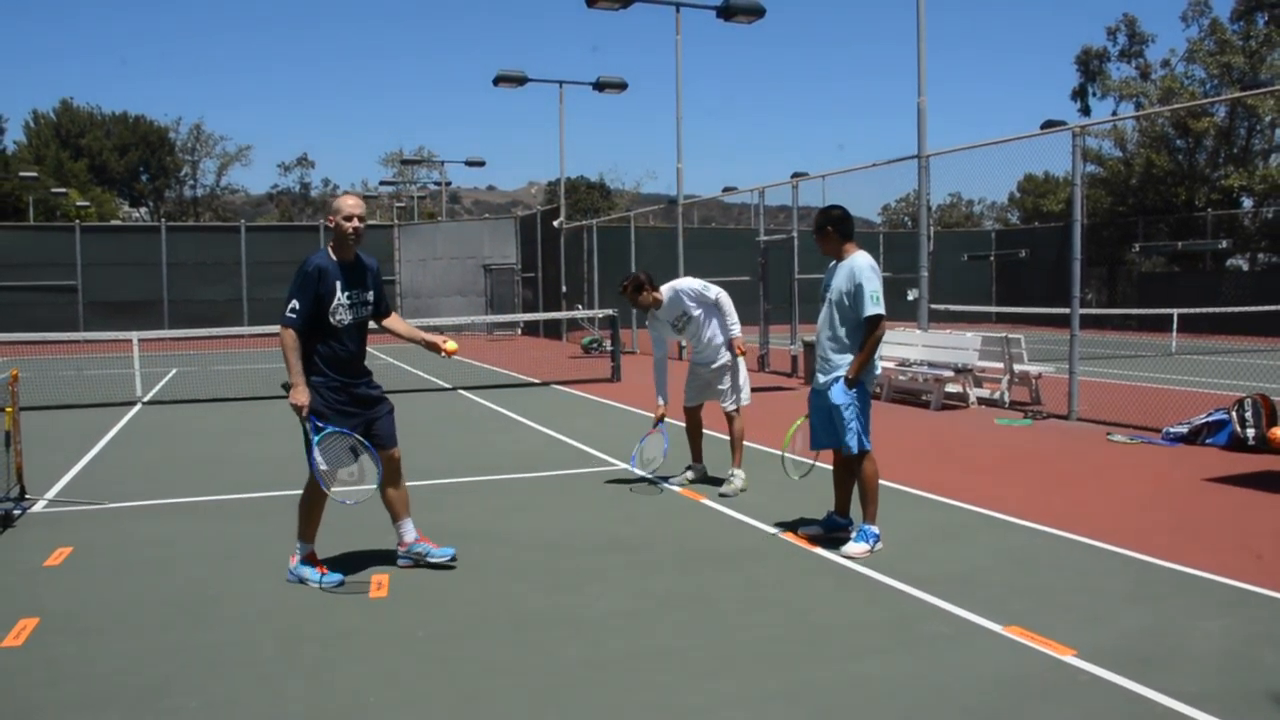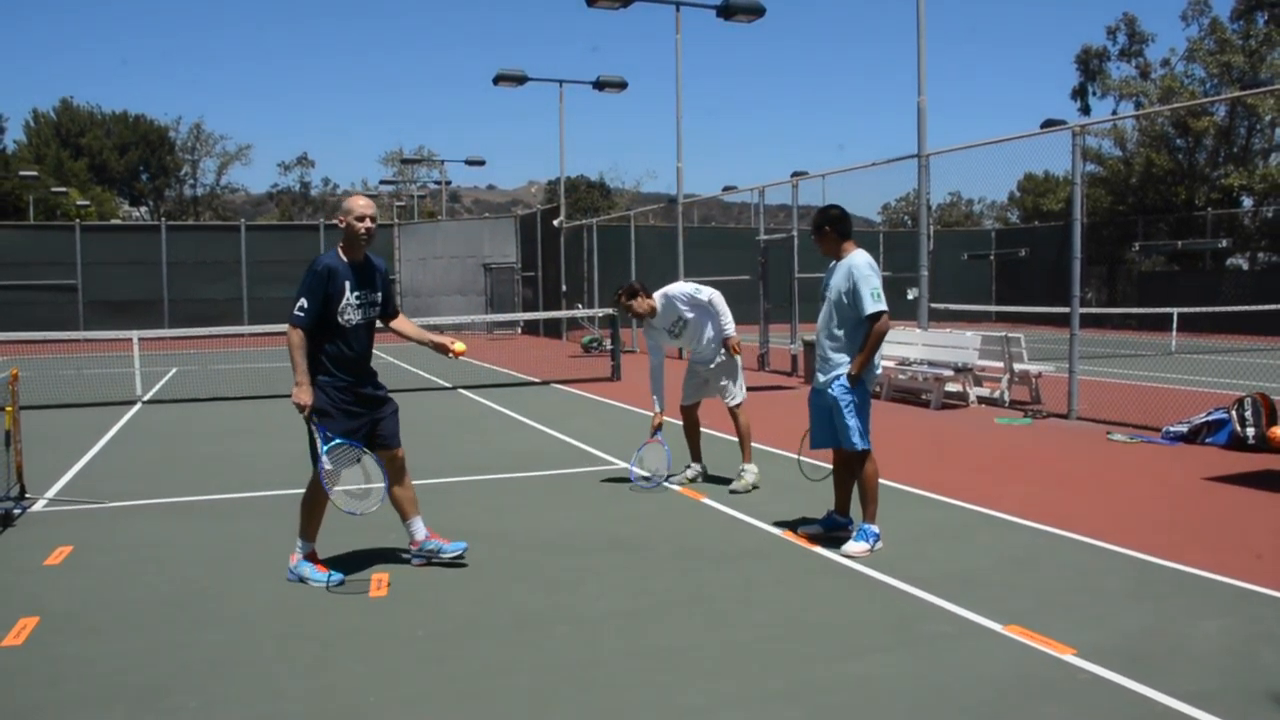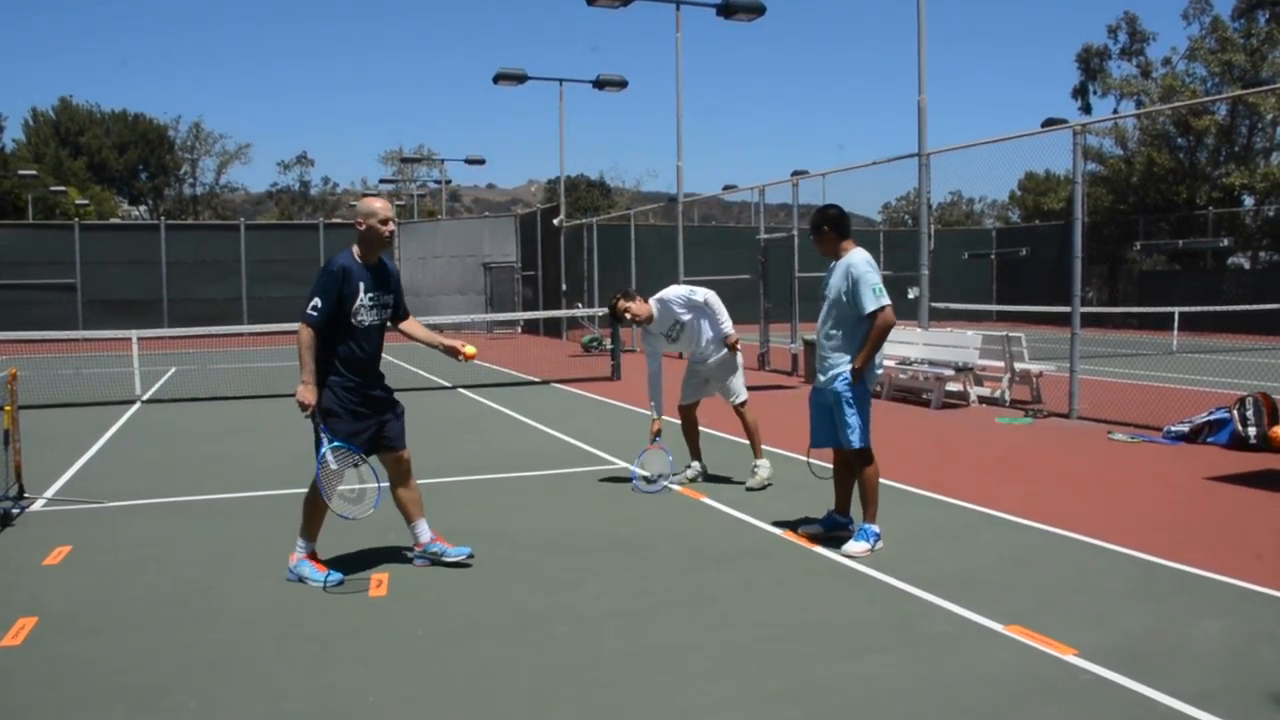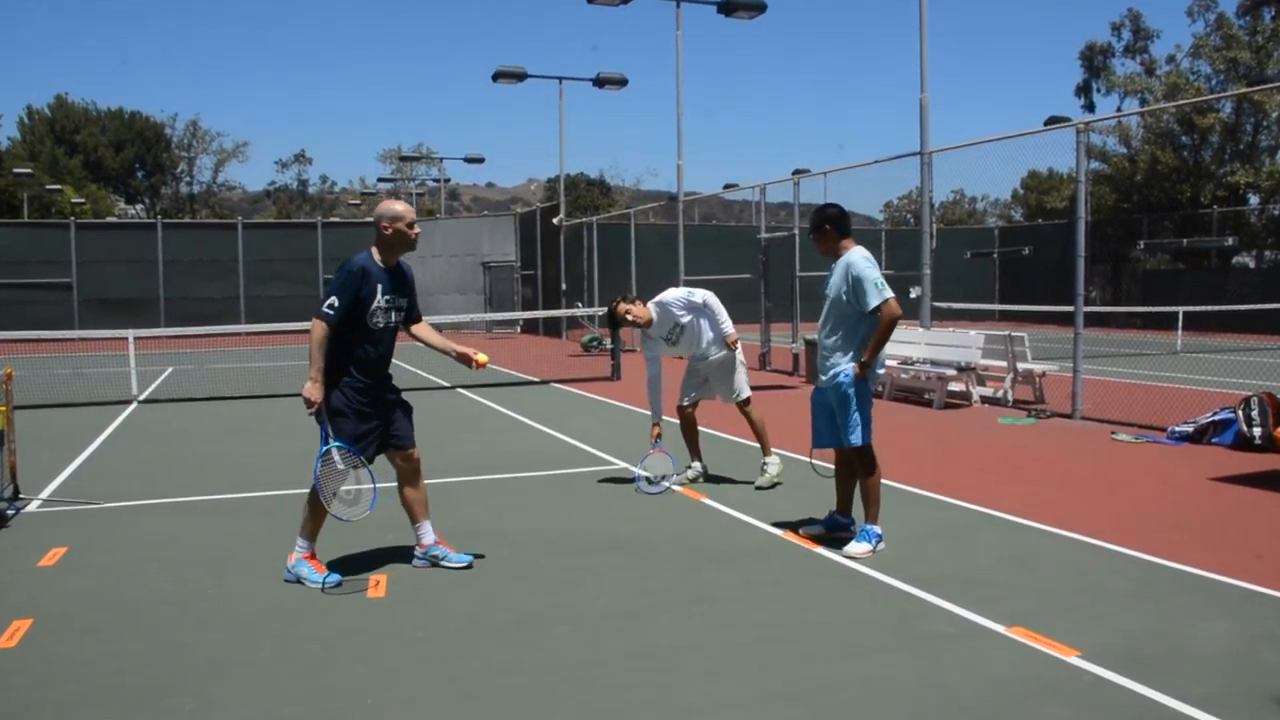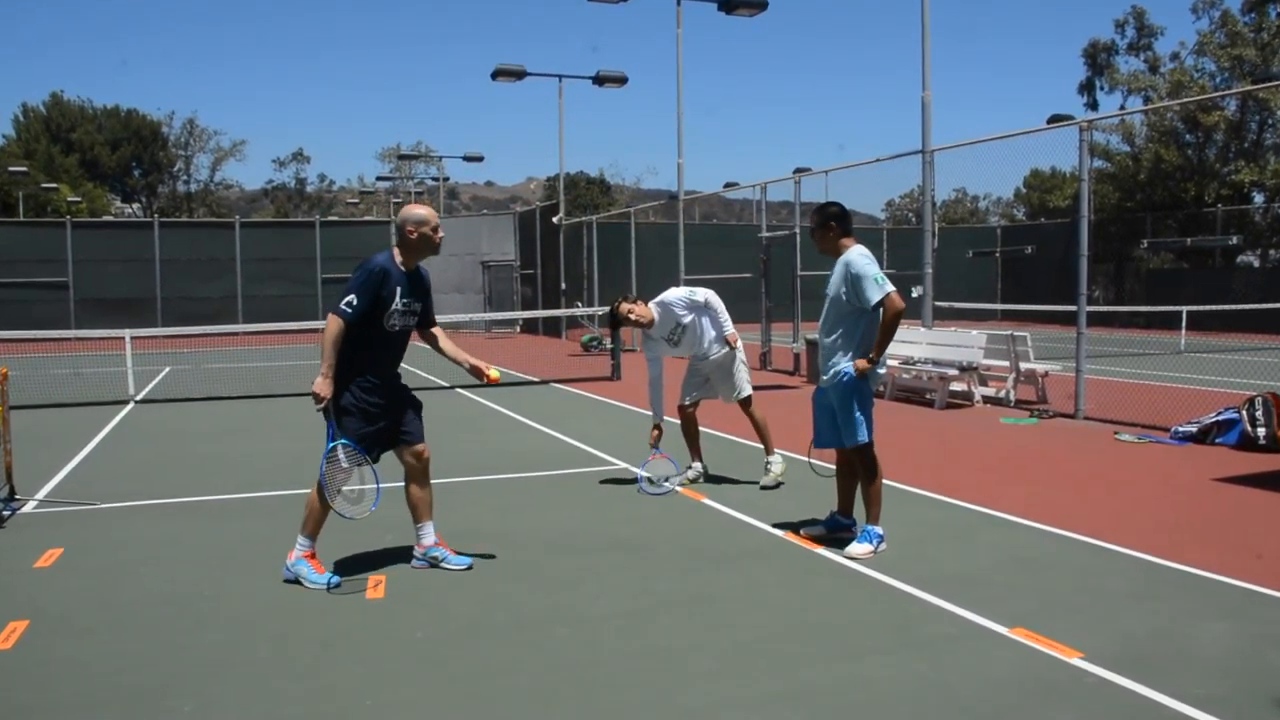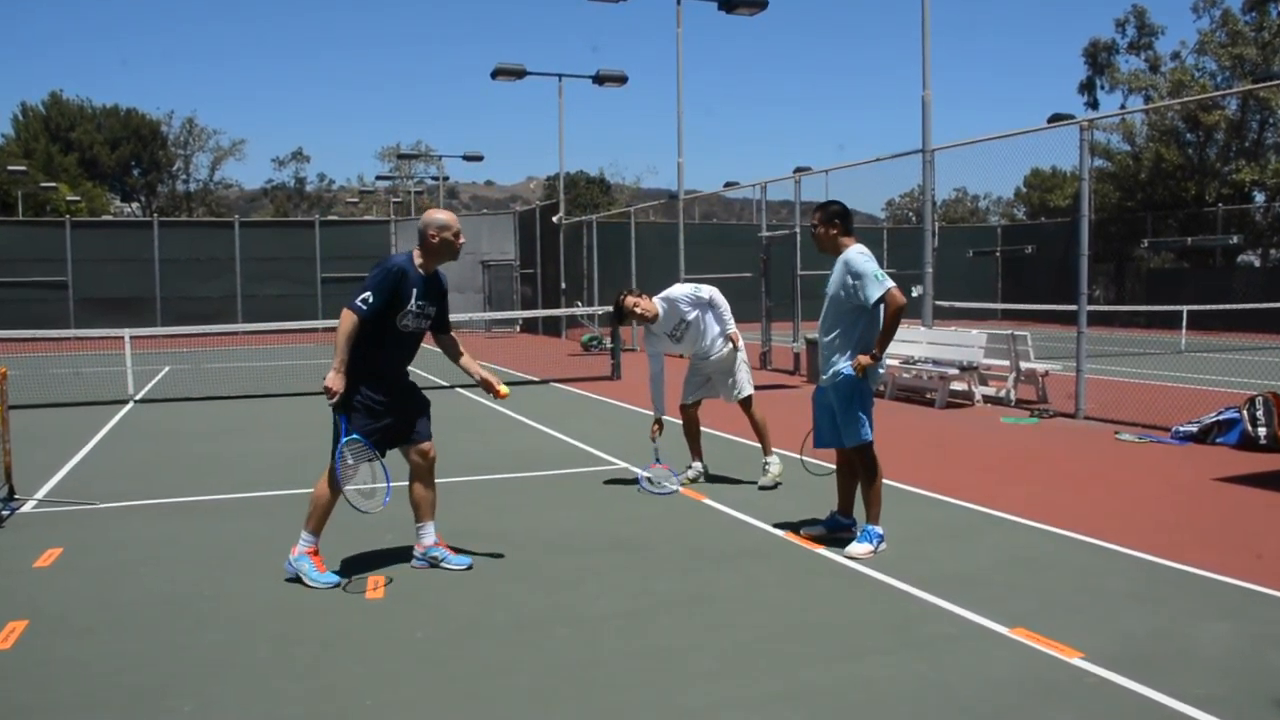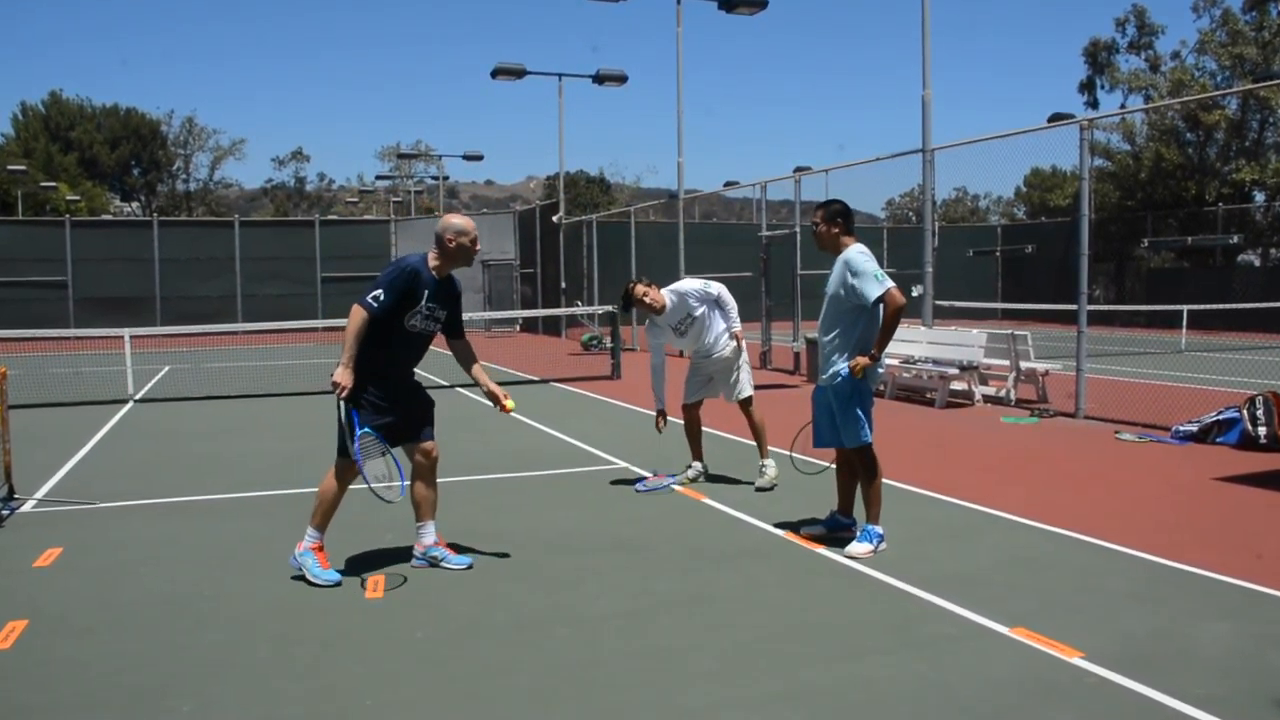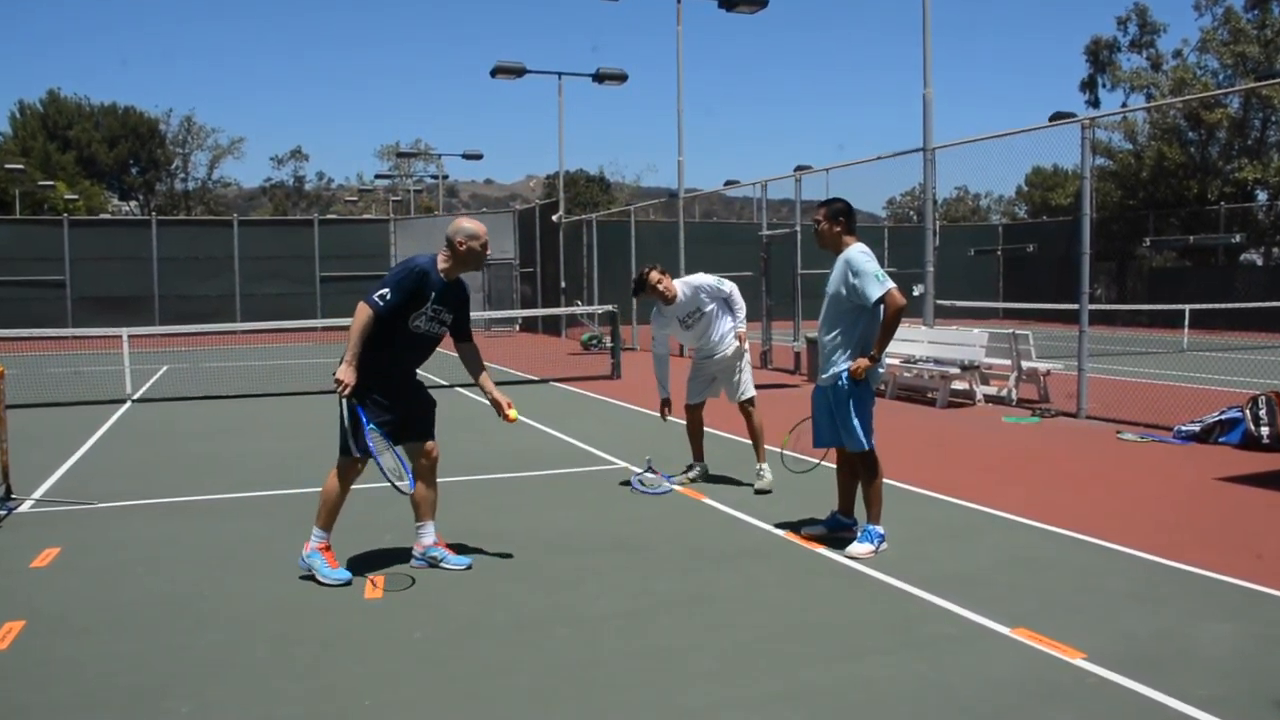
dt=0.1s
person 1, frame 1
left shoulder: (369, 267)
right shoulder: (315, 269)
left elbow: (384, 315)
right elbow: (289, 328)
left wrist: (423, 338)
right wrist: (298, 384)
left hip: (361, 383)
right hip: (324, 390)
left knee: (391, 458)
left ankle: (409, 543)
right ankle: (302, 559)
person 1, frame 2
left shoulder: (377, 268)
right shoulder: (324, 269)
left elbow: (391, 317)
right elbow: (297, 327)
left wrist: (432, 340)
right wrist: (302, 383)
left hip: (366, 385)
right hip: (329, 389)
left knee: (395, 459)
left ankle: (421, 540)
right ankle: (302, 558)
person 1, frame 3
left shoulder: (389, 271)
right shoulder: (339, 269)
left elbow: (402, 319)
right elbow: (308, 326)
left wrist: (442, 342)
right wrist: (307, 382)
left hip: (374, 386)
right hip: (337, 390)
left knee: (400, 461)
left ankle: (425, 543)
right ankle: (302, 557)
person 1, frame 4
left shoulder: (404, 274)
right shoulder: (357, 269)
left elbow: (413, 323)
right elbow: (322, 323)
left wrist: (455, 350)
right wrist: (315, 379)
left hip: (381, 387)
right hip: (345, 388)
left knee: (409, 459)
left ankle: (427, 545)
right ankle: (301, 558)
person 1, frame 5
left shoulder: (420, 278)
right shoulder: (376, 270)
left elbow: (428, 329)
right elbow: (337, 320)
left wrist: (466, 360)
right wrist: (326, 376)
left hip: (390, 385)
right hip: (355, 388)
left knee: (418, 457)
left ankle: (427, 546)
right ankle: (301, 557)
person 1, frame 6
left shoulder: (438, 283)
right shoulder: (395, 270)
left elbow: (443, 336)
right elbow: (350, 315)
left wrist: (478, 372)
right wrist: (337, 371)
left hip: (397, 383)
right hip: (360, 385)
left knee: (424, 455)
left ankle: (427, 546)
right ankle: (304, 552)
person 1, frame 7
left shoulder: (451, 287)
right shoulder: (408, 270)
left elbow: (457, 341)
right elbow: (361, 312)
left wrist: (485, 382)
right wrist: (346, 366)
left hip: (402, 381)
right hip: (367, 382)
left knee: (427, 455)
right knee: (350, 464)
left ankle: (427, 545)
right ankle: (309, 547)
person 1, frame 8
left shoulder: (459, 291)
right shoulder: (416, 271)
left elbow: (465, 345)
right elbow: (366, 309)
left wrist: (491, 391)
right wrist: (349, 364)
left hip: (404, 381)
right hip: (366, 380)
left knee: (426, 456)
right knee: (352, 463)
left ankle: (426, 545)
right ankle: (316, 549)
person 2, frame 1
left shoulder: (862, 267)
right shoulder: (835, 268)
left elbow: (876, 328)
left wrist: (852, 374)
right wrist: (821, 371)
left hip: (847, 379)
right hip: (825, 378)
left knee: (858, 452)
right knee: (839, 451)
left ankle: (869, 529)
right ankle: (840, 518)
person 2, frame 2
left shoulder: (859, 266)
right shoulder: (835, 267)
left elbow: (881, 322)
left wrist: (855, 370)
left hip: (847, 379)
right hip: (826, 376)
left knee: (858, 450)
right knee: (839, 450)
left ankle: (870, 529)
right ankle: (840, 518)
person 2, frame 3
left shoulder: (858, 264)
right shoulder: (836, 266)
left elbow: (885, 318)
left wrist: (858, 367)
left hip: (848, 376)
right hip: (828, 375)
left knee: (859, 450)
right knee: (840, 450)
left ankle: (870, 528)
right ankle: (840, 517)
person 2, frame 4
left shoulder: (857, 262)
right shoulder: (840, 264)
left elbow: (892, 311)
left wrist: (866, 361)
left hip: (850, 376)
right hip: (830, 375)
left knee: (859, 449)
right knee: (841, 450)
left ankle: (872, 529)
right ankle: (842, 518)
person 2, frame 5
left shoulder: (857, 260)
right shoulder: (841, 263)
left elbow: (895, 305)
left wrist: (872, 357)
left hip: (851, 374)
right hip: (832, 374)
left knee: (861, 449)
right knee: (843, 450)
left ankle: (873, 530)
right ankle: (843, 518)
person 2, frame 6
left shoulder: (856, 259)
right shoulder: (841, 262)
left elbow: (897, 301)
left wrist: (875, 354)
left hip: (851, 375)
right hip: (831, 374)
left knee: (861, 449)
right knee: (843, 450)
left ankle: (874, 530)
right ankle: (843, 519)
person 2, frame 7
left shoulder: (855, 258)
right shoulder: (841, 261)
left elbow: (896, 301)
left wrist: (873, 354)
left hip: (850, 374)
right hip: (831, 374)
left knee: (860, 449)
right knee: (842, 450)
left ankle: (874, 530)
right ankle: (843, 518)
person 2, frame 8
left shoulder: (856, 258)
right shoulder: (840, 261)
left elbow: (896, 302)
left wrist: (873, 356)
left hip: (851, 375)
right hip: (831, 374)
left knee: (861, 450)
right knee: (843, 450)
left ankle: (874, 530)
right ankle: (844, 518)
person 3, frame 1
left shoulder: (682, 288)
right shoulder: (654, 321)
left elbow: (721, 296)
right elbow: (660, 360)
left wrist: (735, 333)
right wrist: (661, 401)
left hip: (724, 353)
right hip: (699, 360)
left knee: (732, 411)
right knee: (691, 411)
left ankle: (737, 473)
right ankle: (697, 466)
person 3, frame 2
left shoulder: (673, 293)
right shoulder: (650, 330)
left elbow: (714, 296)
right elbow: (656, 368)
left wrist: (730, 332)
right wrist: (658, 410)
left hip: (723, 351)
right hip: (698, 360)
left knee: (735, 407)
right knee: (687, 409)
left ankle: (748, 468)
right ankle: (697, 466)
person 3, frame 3
left shoulder: (669, 297)
right shoulder: (649, 336)
left elbow: (710, 297)
right elbow: (654, 375)
left wrist: (728, 331)
right wrist: (656, 416)
left hip: (723, 350)
right hip: (698, 360)
left knee: (740, 405)
right knee: (685, 409)
left ankle: (761, 464)
right ankle: (697, 465)
person 3, frame 4
left shoulder: (667, 300)
right shoulder: (649, 342)
left elbow: (707, 297)
right elbow: (654, 379)
left wrist: (727, 330)
right wrist: (656, 420)
left hip: (723, 350)
right hip: (698, 361)
left knee: (744, 405)
right knee: (684, 410)
left ankle: (770, 461)
right ankle: (697, 466)
person 3, frame 5
left shoulder: (669, 300)
right shoulder: (650, 342)
left elbow: (709, 296)
right elbow: (655, 379)
left wrist: (728, 330)
right wrist: (657, 421)
left hip: (725, 350)
right hip: (699, 361)
left knee: (746, 404)
right knee: (685, 410)
left ankle: (773, 459)
right ankle: (697, 466)
person 3, frame 6
left shoulder: (675, 295)
right shoulder: (651, 337)
left elbow: (713, 294)
right elbow: (656, 374)
left wrist: (730, 328)
right wrist: (658, 415)
left hip: (726, 349)
right hip: (700, 360)
left knee: (746, 403)
right knee: (687, 409)
left ankle: (770, 460)
right ankle: (698, 465)
person 3, frame 7
left shoulder: (683, 289)
right shoulder: (654, 329)
left elbow: (720, 291)
right elbow: (657, 366)
left wrist: (735, 327)
right wrist: (660, 406)
left hip: (728, 348)
right hip: (701, 358)
left knee: (746, 404)
right knee: (689, 408)
left ankle: (766, 463)
right ankle: (698, 465)
person 3, frame 8
left shoulder: (699, 283)
right shoulder: (659, 319)
left elbow: (731, 290)
right elbow: (660, 355)
left wrist: (739, 326)
right wrist: (664, 394)
left hip: (730, 349)
right hip: (703, 358)
left knee: (746, 405)
right knee: (692, 409)
left ankle: (762, 468)
right ankle: (698, 466)
